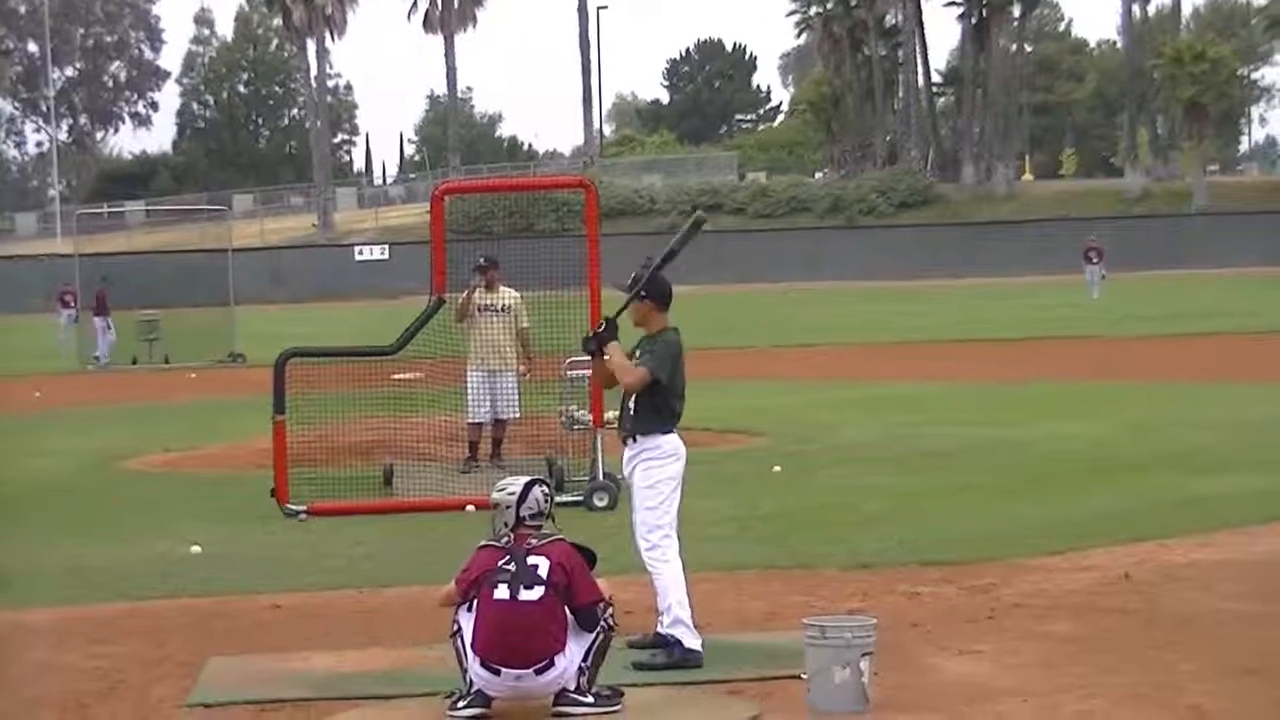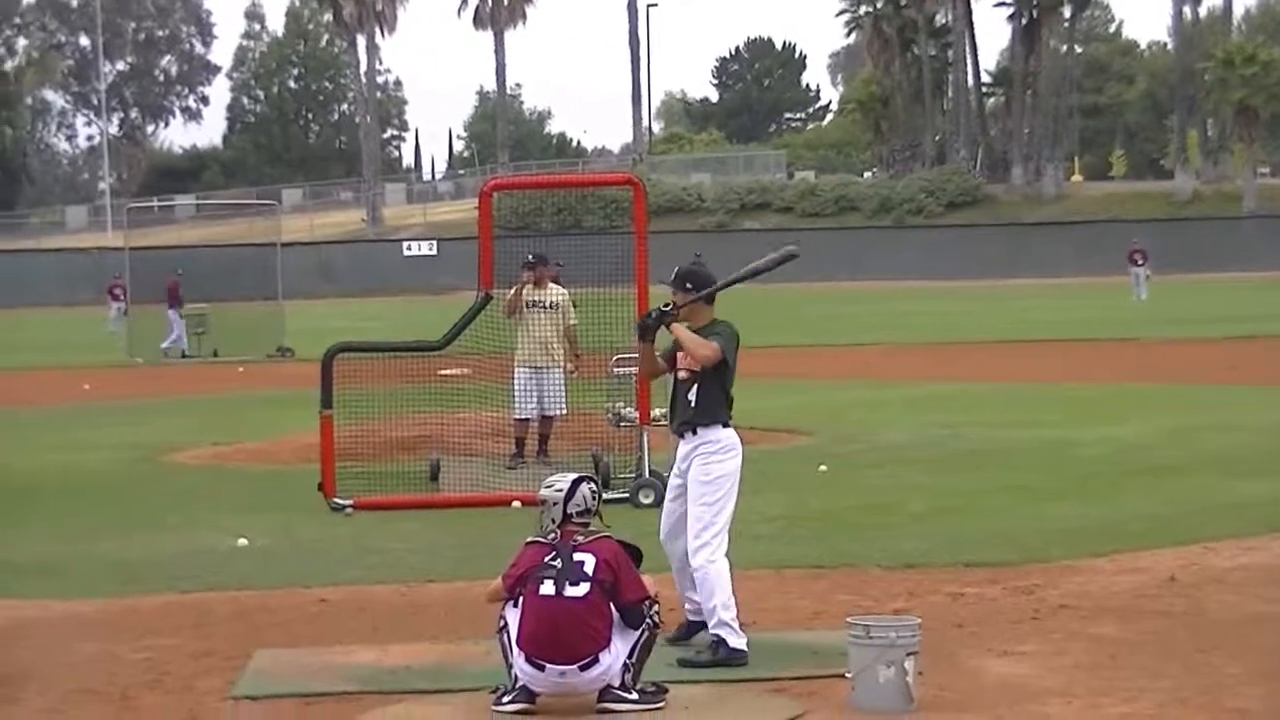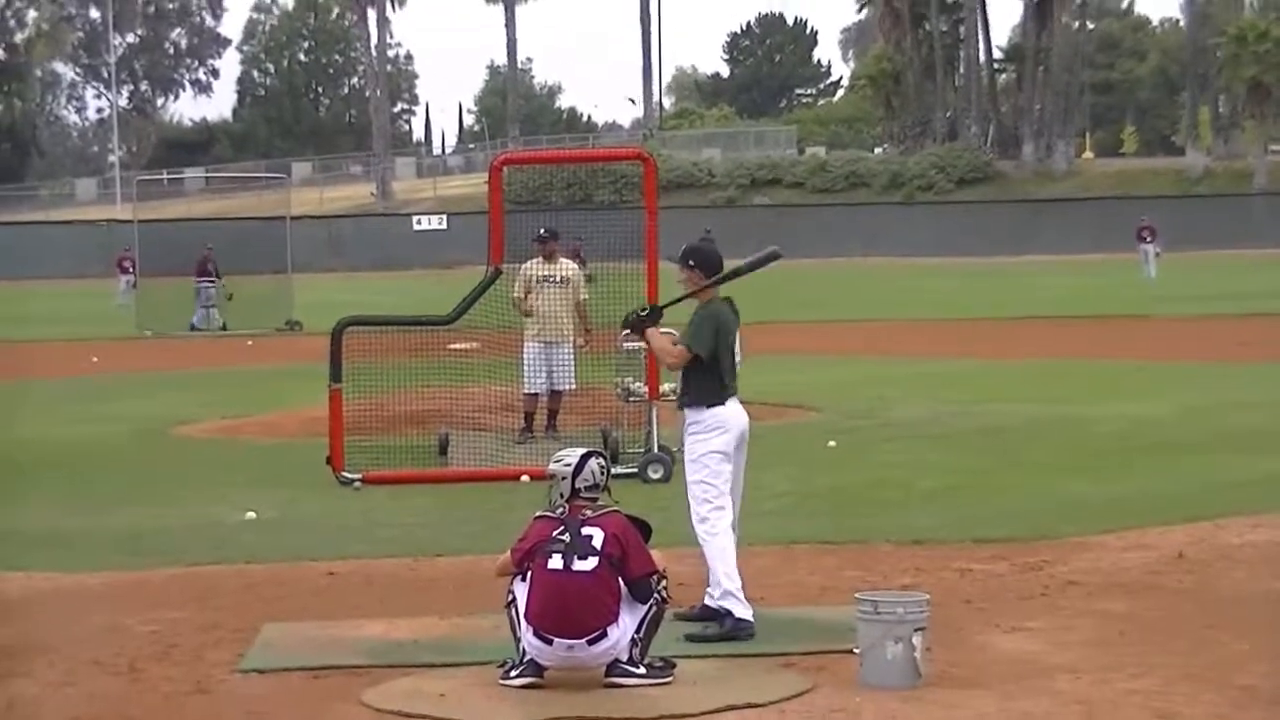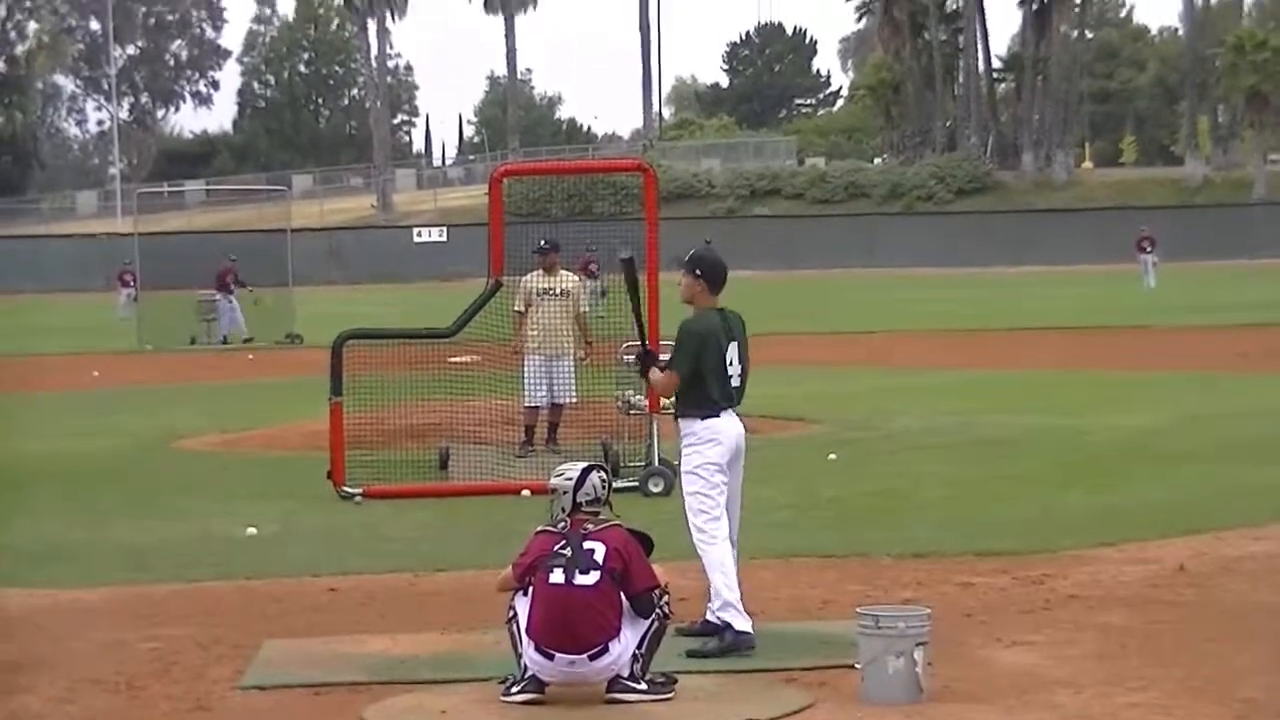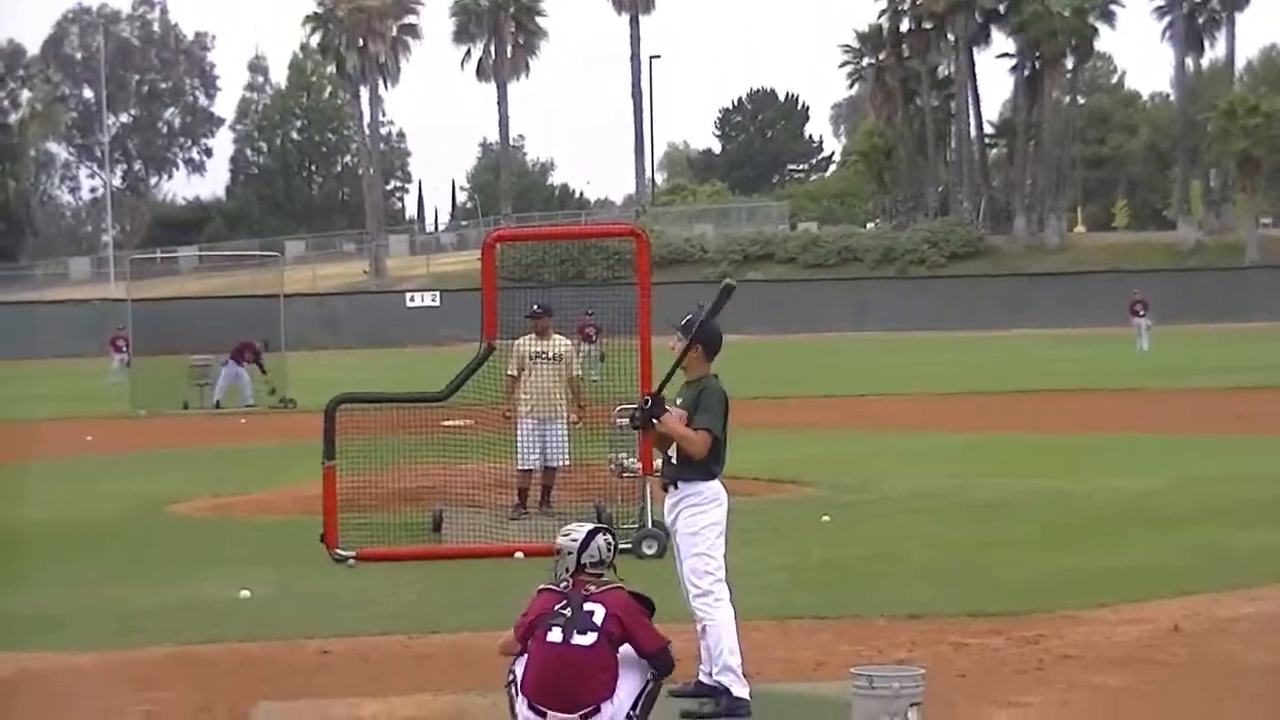
dt=0.5s
person 1, frame 1
left shoulder: (666, 344)
right shoulder: (646, 343)
left elbow: (631, 380)
right elbow: (608, 380)
left wrist: (611, 342)
right wrist: (597, 353)
left hip: (656, 451)
right hip: (642, 450)
left knee: (657, 547)
right knee: (660, 544)
left ankle: (684, 642)
right ankle: (669, 628)
person 1, frame 2
left shoulder: (723, 332)
right shoulder: (686, 336)
left elbow: (705, 356)
right elbow: (649, 372)
left wrist: (673, 324)
right wrist: (646, 338)
left hip: (713, 446)
right hip: (689, 446)
left knee: (705, 546)
right knee: (673, 535)
left ankle: (730, 641)
right ankle: (698, 611)
person 1, frame 3
left shoulder: (708, 316)
right shoulder: (725, 309)
left elbow: (675, 359)
right elbow: (683, 349)
left wrist: (647, 329)
right wrist: (650, 329)
left hip: (709, 423)
right hip: (730, 415)
left knee: (711, 520)
right knee: (722, 517)
left ankle: (736, 613)
right ankle: (719, 599)
person 1, frame 4
left shoulder: (693, 327)
right shoulder: (734, 322)
left elbow: (667, 387)
left wrist: (650, 368)
left hip: (704, 433)
right hip: (730, 426)
left knee: (709, 531)
right knee: (724, 530)
left ankle: (736, 626)
right ankle: (720, 614)
person 1, frame 5
left shoulder: (711, 390)
right shoulder: (685, 389)
left elbow: (698, 446)
right elbow: (671, 445)
left wrist: (663, 414)
right wrist: (652, 422)
left hip: (699, 498)
right hip: (679, 496)
left knee: (709, 592)
right knee: (698, 593)
right ankle: (712, 677)
person 2, frame 1
left shoulder: (486, 553)
right shoulder: (562, 552)
left elbow: (445, 599)
right elbow: (592, 619)
right wrist: (601, 594)
left hip: (490, 679)
right hip: (548, 678)
left knee: (465, 608)
right knee: (602, 609)
left ankle: (475, 693)
right ankle: (575, 690)
person 2, frame 2
left shoulder: (533, 550)
right shoulder: (609, 549)
left elbow: (491, 594)
right elbow: (637, 616)
right wrist: (645, 589)
left hip: (534, 674)
right hip: (593, 674)
left knee: (512, 604)
right knee: (648, 606)
left ankle: (520, 689)
right ankle: (619, 687)
person 2, frame 3
left shoulder: (541, 524)
right shoulder: (617, 523)
left elbow: (501, 568)
right elbow: (644, 591)
right wrist: (646, 561)
left hip: (543, 648)
right hip: (601, 648)
left knee: (520, 579)
right knee: (655, 581)
left ankle: (527, 663)
right ankle: (626, 662)
person 2, frame 4
left shoulder: (543, 539)
right shoulder: (618, 537)
left elbow: (502, 584)
right elbow: (646, 607)
left hip: (545, 665)
right hip: (602, 664)
left knee: (521, 594)
right knee: (658, 595)
left ankle: (529, 679)
right ankle: (628, 678)
person 2, frame 5
left shoulder: (544, 598)
right shoulder: (619, 599)
left elbow: (505, 648)
right elbow: (665, 664)
left knee: (523, 659)
right knee: (644, 661)
person 3, frame 1
left shoulder: (513, 296)
right shoulder: (471, 295)
left elbow: (522, 329)
right elbow: (459, 317)
left wrist: (527, 358)
right wrist: (472, 291)
left hip: (506, 364)
right hip: (478, 365)
left knee: (502, 412)
right knee: (475, 413)
left ankle: (496, 453)
right ankle: (472, 456)
person 3, frame 2
left shoulder: (561, 294)
right shoulder: (519, 291)
left elbow: (569, 326)
right elbow: (508, 312)
left wrist: (574, 355)
right wrist: (521, 286)
left hip: (553, 361)
right hip: (525, 361)
left knee: (549, 409)
right knee: (522, 409)
left ankle: (542, 449)
right ankle: (518, 452)
person 3, frame 3
left shoulder: (572, 269)
right shoulder: (528, 268)
left elbow: (580, 301)
right elbow: (518, 296)
left wrist: (585, 329)
right wrist: (522, 307)
left hip: (563, 335)
right hip: (535, 336)
left knee: (558, 384)
right knee: (532, 384)
left ankle: (551, 424)
right ankle: (527, 427)
person 3, frame 4
left shoulder: (572, 281)
right shoulder: (528, 280)
left elbow: (579, 314)
right elbow: (520, 312)
left wrist: (586, 341)
right wrist: (517, 337)
left hip: (563, 348)
right hip: (535, 348)
left knee: (559, 397)
right knee: (532, 397)
left ankle: (552, 437)
right ankle: (528, 440)
person 3, frame 5
left shoulder: (565, 345)
right shoulder: (521, 344)
left elbow: (573, 377)
right elbow: (513, 376)
left wrist: (579, 404)
right wrist: (508, 403)
left hip: (556, 411)
right hip: (528, 411)
left knee: (553, 459)
right knee: (526, 459)
left ankle: (545, 500)
right ankle: (521, 503)
